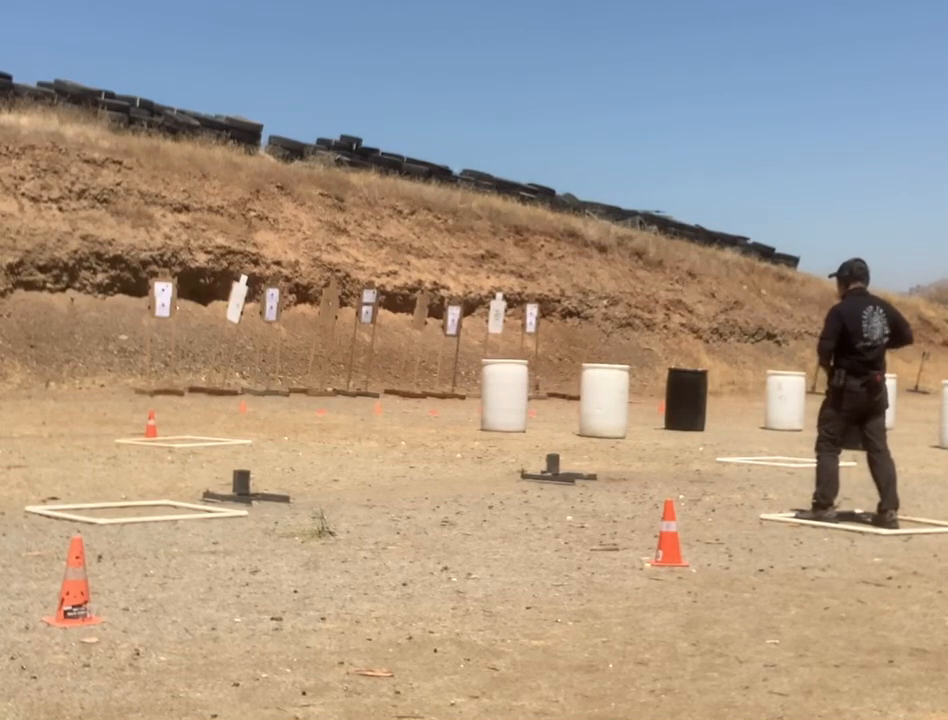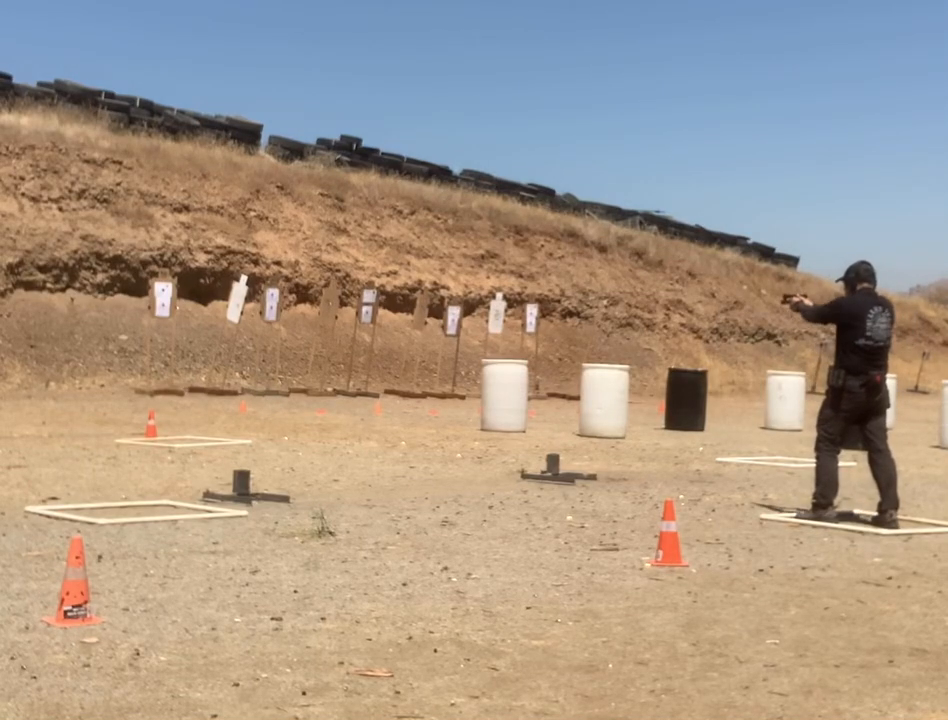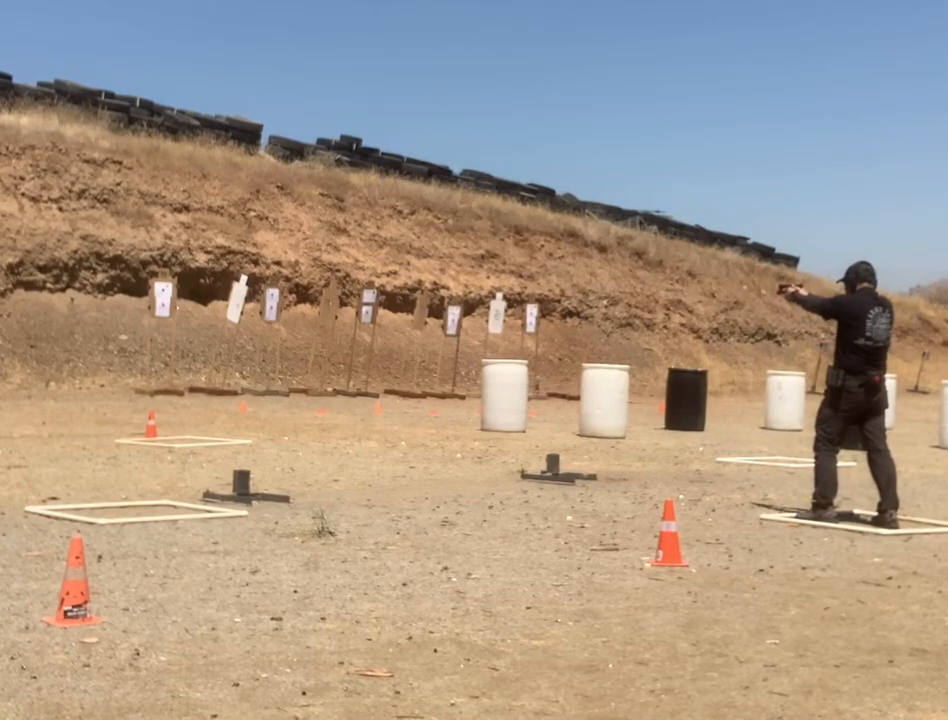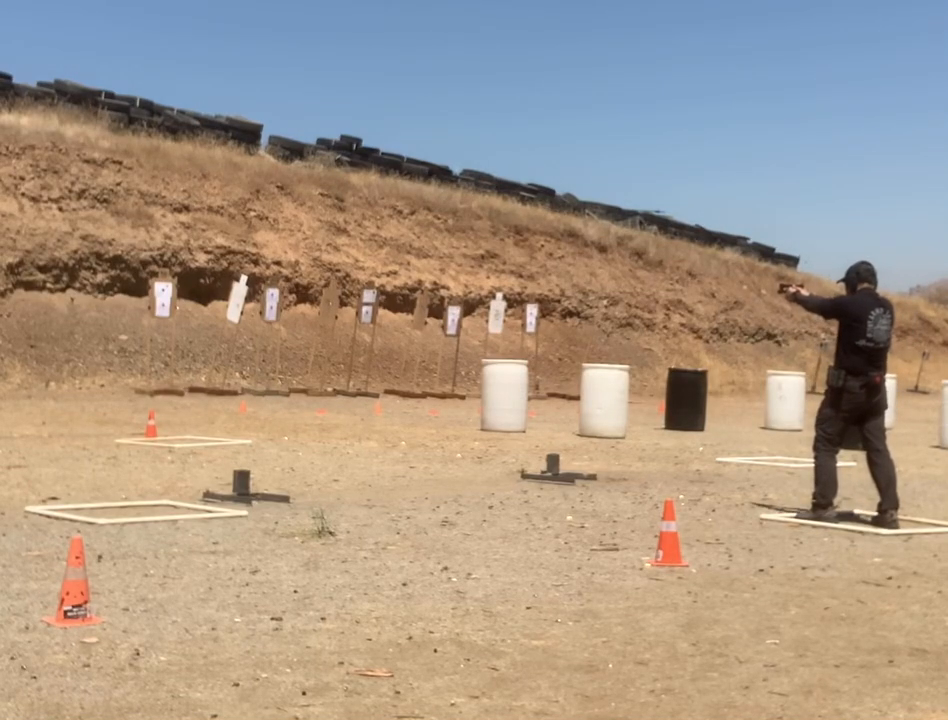
dt=0.5s
person 1, frame 1
left shoulder: (841, 311)
right shoulder: (884, 308)
left elbow: (826, 349)
right elbow: (907, 336)
left wrist: (826, 363)
left hip: (846, 388)
right hip: (875, 389)
left knee: (828, 447)
right knee: (878, 449)
left ankle: (824, 507)
right ankle: (889, 511)
person 1, frame 2
left shoulder: (847, 305)
right shoulder: (886, 307)
left elbow: (816, 315)
left wrist: (802, 305)
right wrist: (810, 306)
left hip: (847, 387)
right hip: (876, 388)
left knee: (827, 446)
right knee: (879, 449)
left ankle: (823, 507)
right ankle: (889, 511)
person 1, frame 3
left shoulder: (849, 304)
right shoulder: (886, 307)
left elbow: (820, 306)
left wrist: (797, 296)
right wrist: (806, 295)
left hip: (846, 387)
right hip: (875, 388)
left knee: (826, 446)
right knee: (878, 449)
left ankle: (823, 507)
right ankle: (889, 511)
person 1, frame 4
left shoulder: (851, 304)
right shoulder: (886, 307)
left elbow: (821, 306)
left wrist: (798, 296)
right wrist: (807, 295)
left hip: (847, 387)
right hip: (874, 389)
left knee: (825, 446)
right knee: (878, 449)
left ankle: (823, 507)
right ankle: (889, 511)
